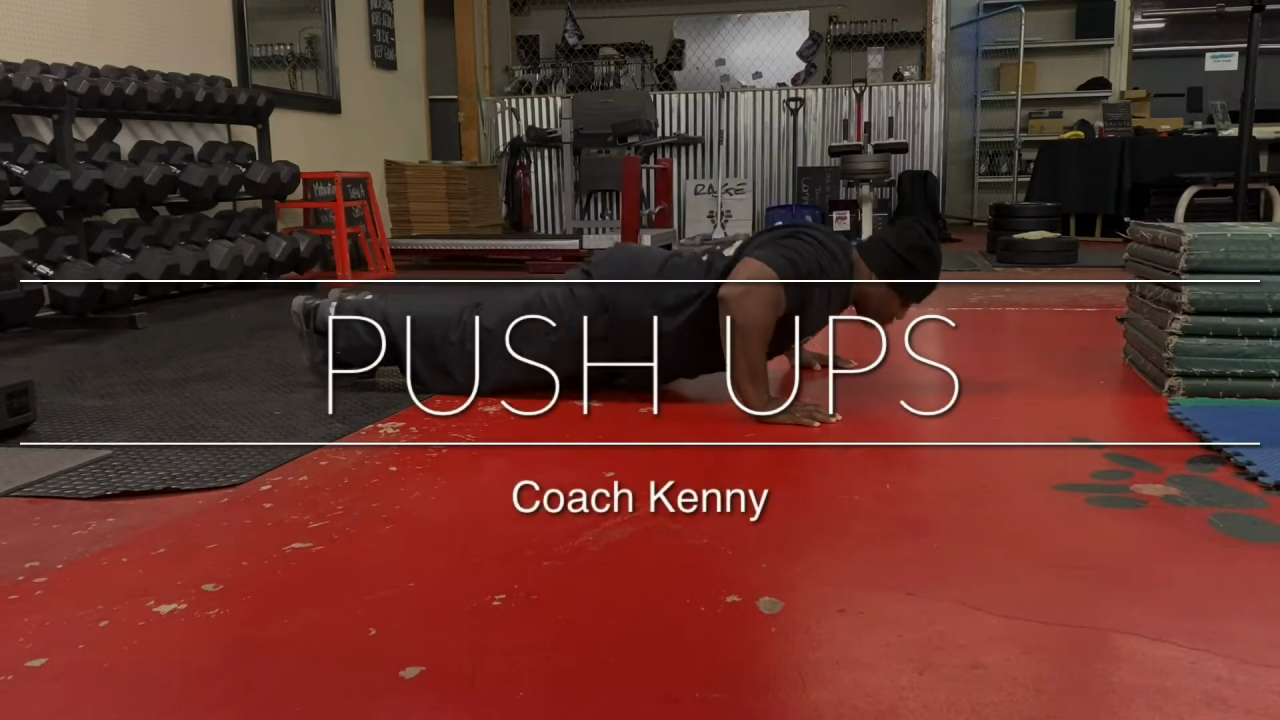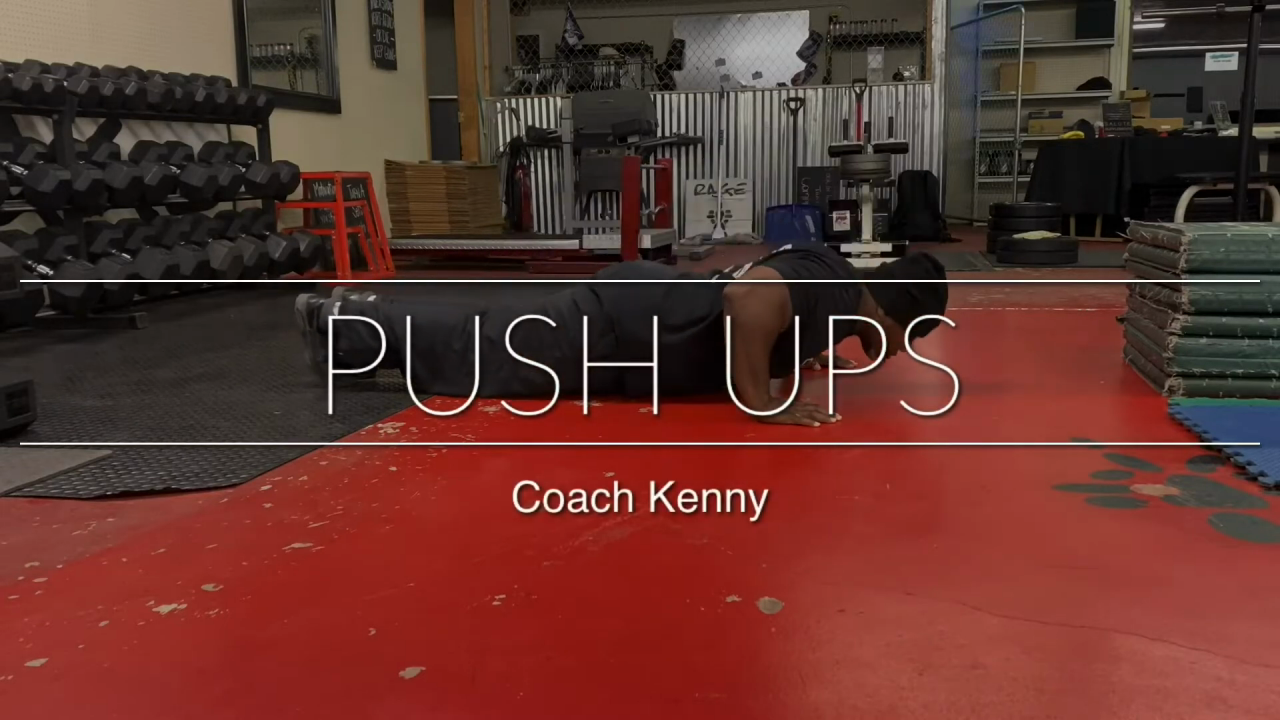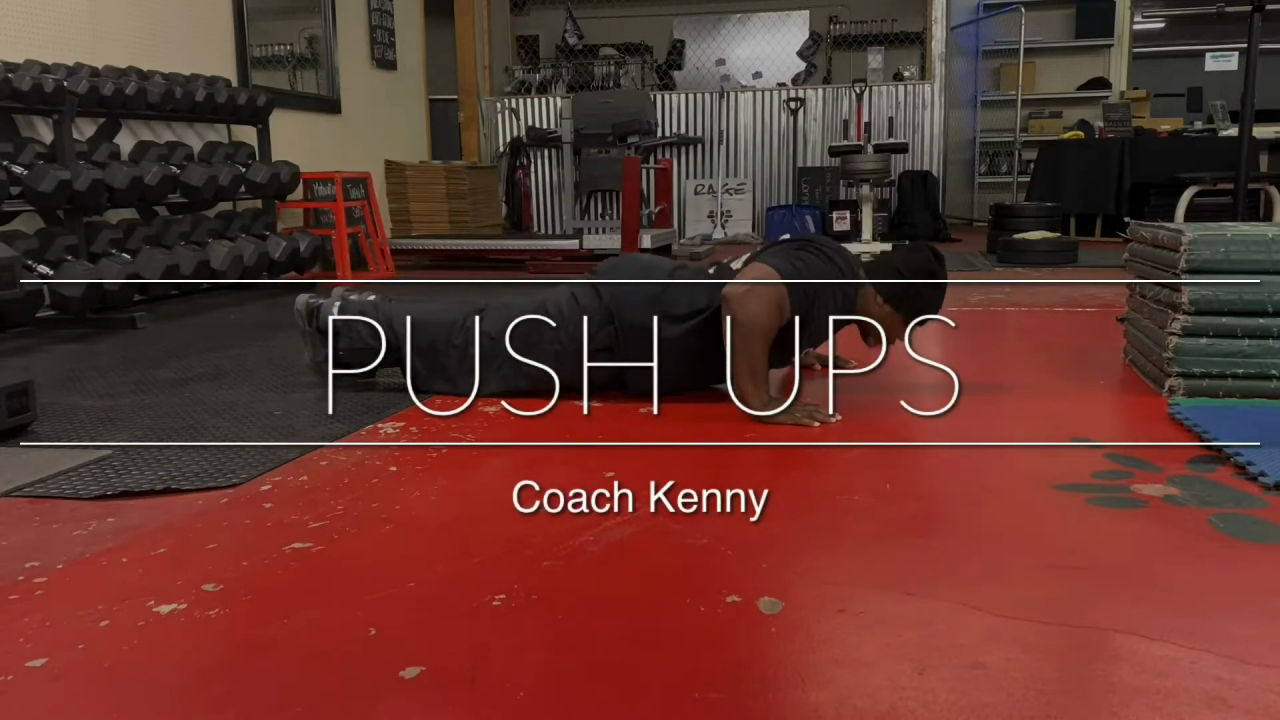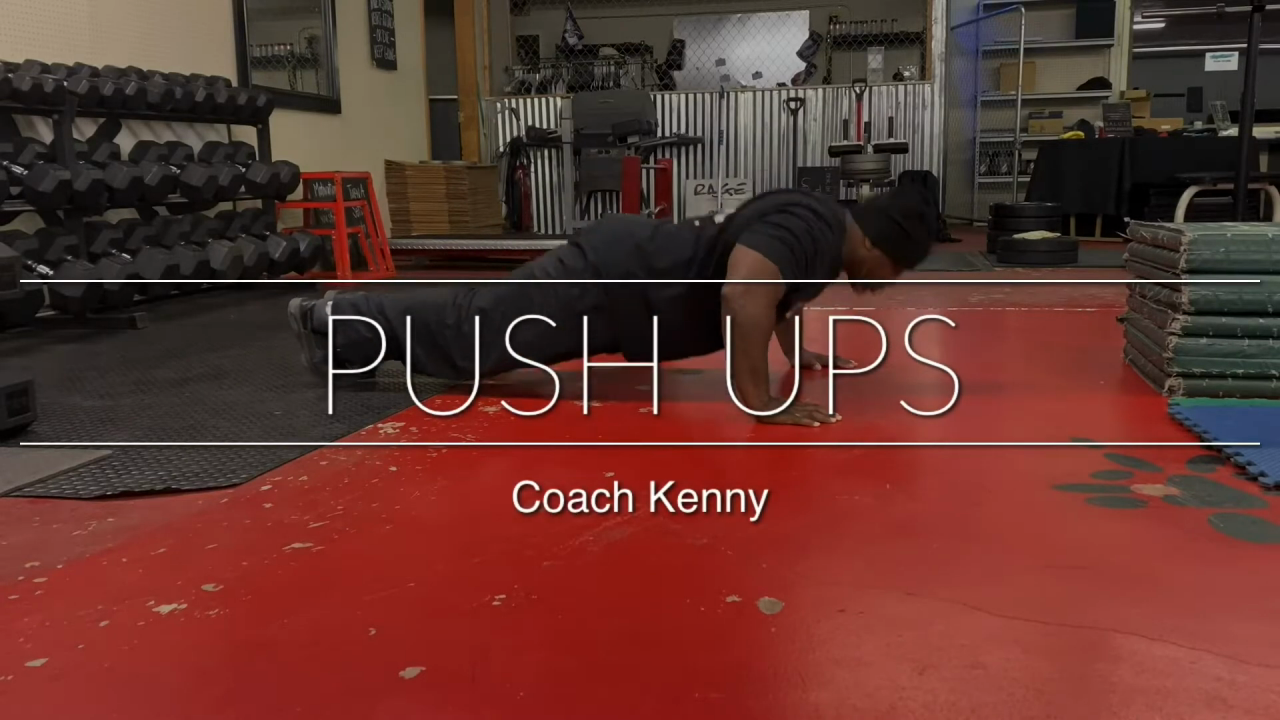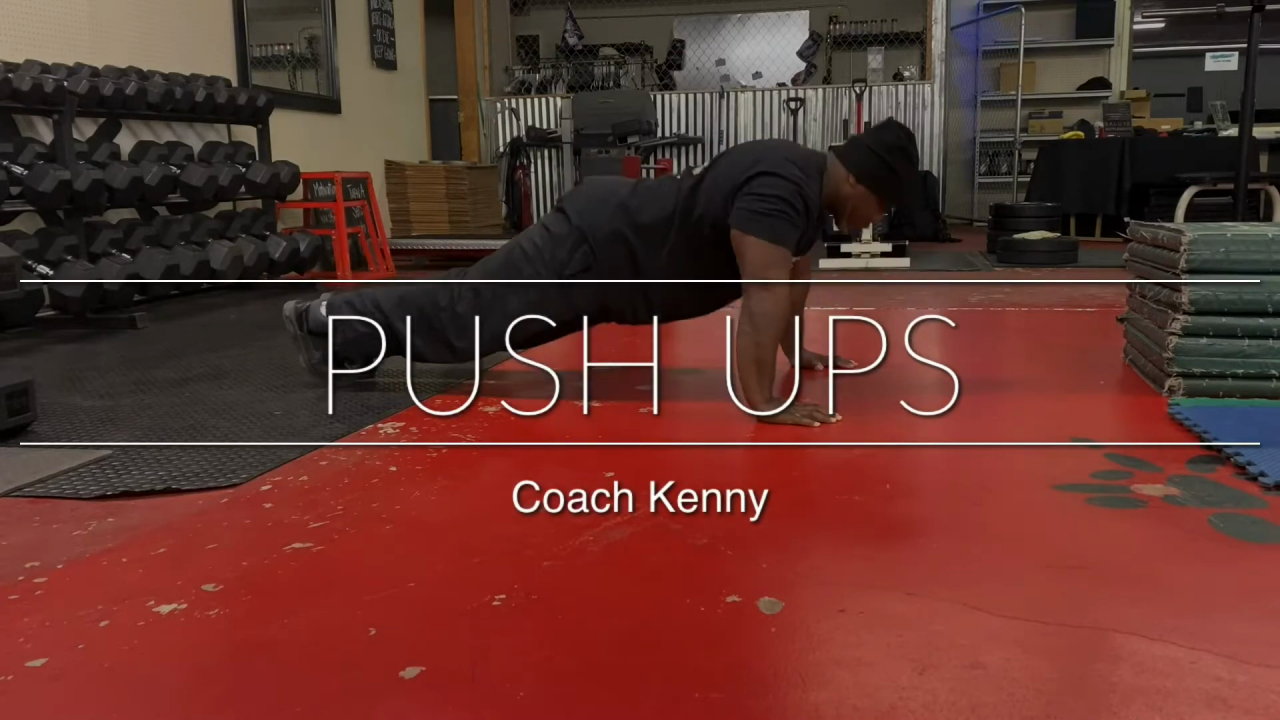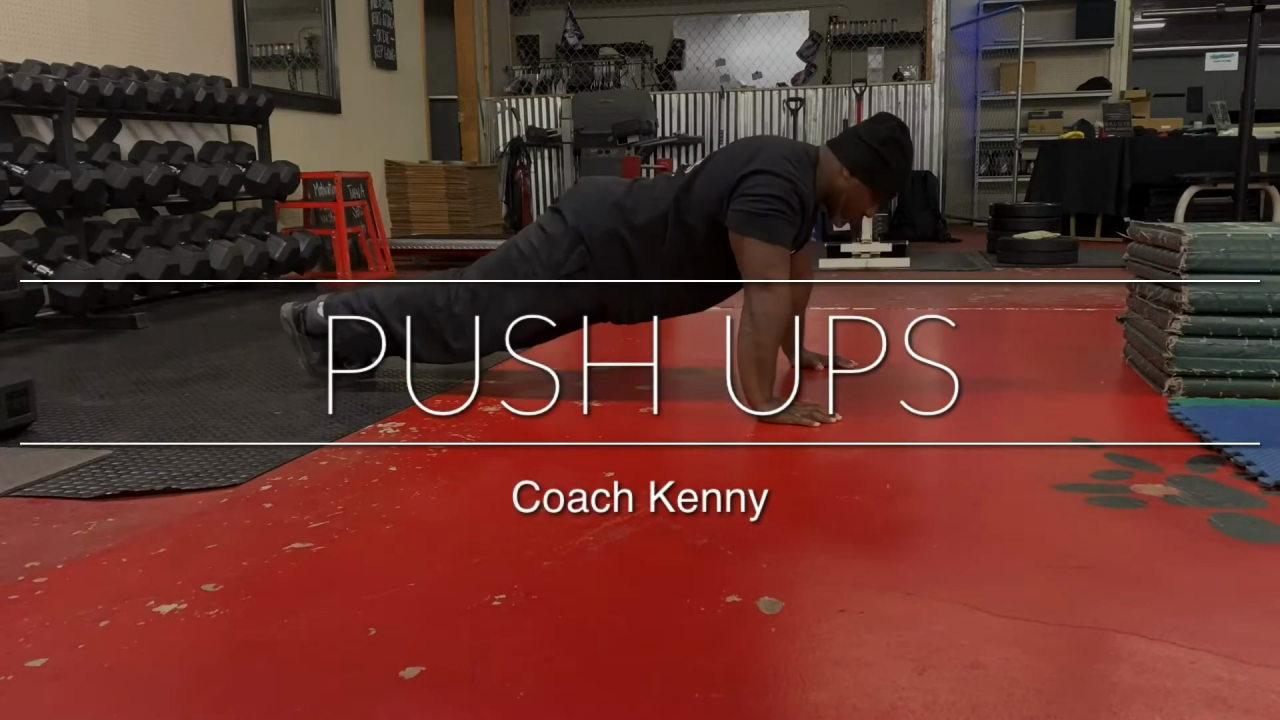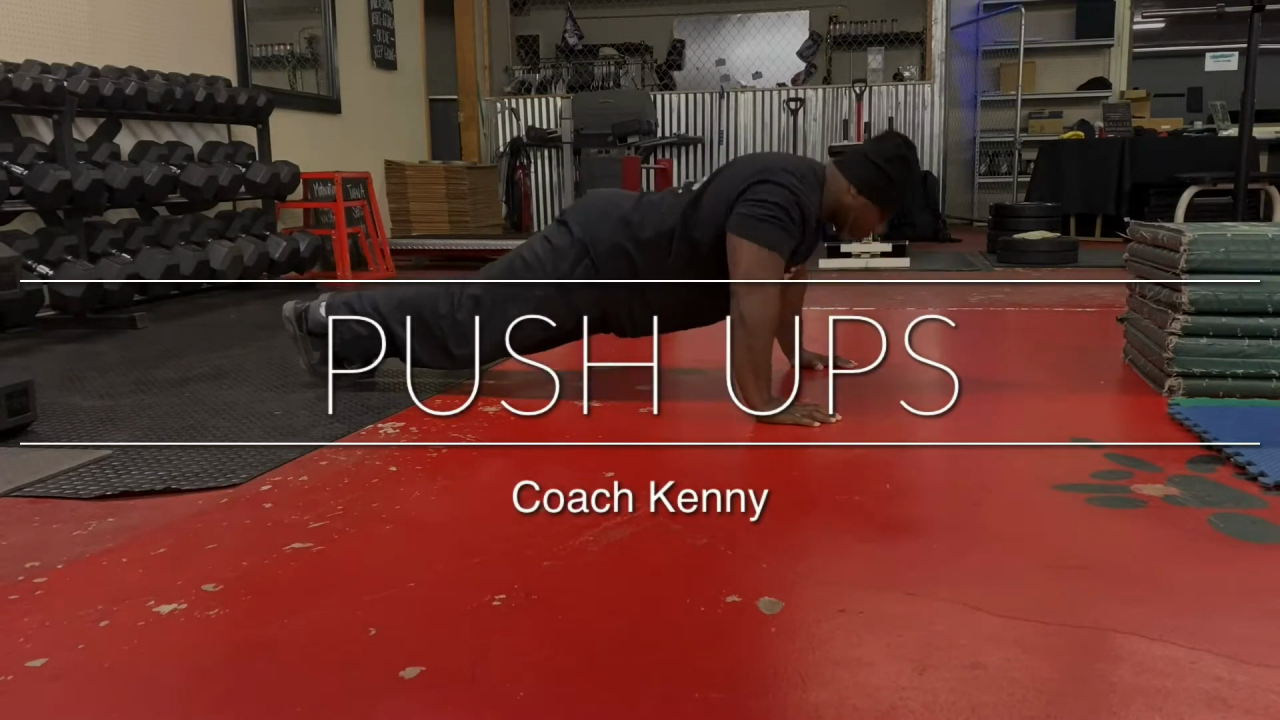
dt=0.2s
person 1, frame 1
left shoulder: (831, 257)
right shoulder: (821, 266)
right elbow: (740, 297)
left wrist: (794, 351)
right wrist: (759, 401)
left hip: (634, 292)
right hip: (613, 316)
left knee: (487, 329)
right knee: (469, 344)
left ankle: (355, 310)
right ankle: (332, 322)
person 1, frame 2
left shoulder: (834, 279)
right shoulder: (833, 291)
right elbow: (745, 296)
left wrist: (800, 355)
right wrist: (759, 400)
left hip: (641, 305)
right hip: (619, 331)
left knee: (493, 334)
right knee: (472, 349)
left ankle: (361, 314)
right ankle: (336, 320)
person 1, frame 3
left shoulder: (834, 269)
right shoulder: (830, 280)
right elbow: (745, 296)
left wrist: (794, 353)
right wrist: (758, 399)
left hip: (636, 306)
right hip: (616, 322)
left knee: (494, 329)
right knee: (476, 347)
left ankle: (361, 312)
right ankle: (336, 319)
person 1, frame 4
left shoulder: (823, 228)
right shoulder: (808, 229)
right elbow: (743, 294)
left wrist: (794, 349)
right wrist: (757, 399)
left hip: (624, 277)
right hip: (606, 282)
left knee: (481, 322)
right knee: (468, 332)
left ankle: (355, 312)
right ankle: (331, 321)
person 1, frame 5
left shoulder: (810, 184)
right shoulder: (783, 183)
left elbow: (791, 273)
right elbow: (763, 290)
left wrist: (795, 350)
right wrist: (761, 401)
left hip: (614, 245)
right hip: (592, 248)
left knee: (474, 310)
right knee: (461, 317)
left ankle: (345, 321)
right ankle: (328, 320)
person 1, frame 6
left shoulder: (805, 180)
right shoulder: (778, 182)
left elbow: (794, 270)
right elbow: (765, 289)
left wrist: (797, 350)
right wrist: (762, 400)
left hip: (611, 244)
right hip: (590, 245)
left knee: (472, 308)
right knee: (460, 317)
left ankle: (342, 319)
right ankle: (326, 321)
person 1, frame 7
left shoulder: (812, 194)
right shoulder: (789, 194)
left elbow: (788, 275)
right elbow: (751, 289)
left wrist: (796, 350)
right wrist: (762, 401)
left hip: (615, 255)
right hip: (595, 258)
left knee: (474, 314)
right knee: (462, 324)
left ankle: (346, 320)
right ankle: (325, 319)
